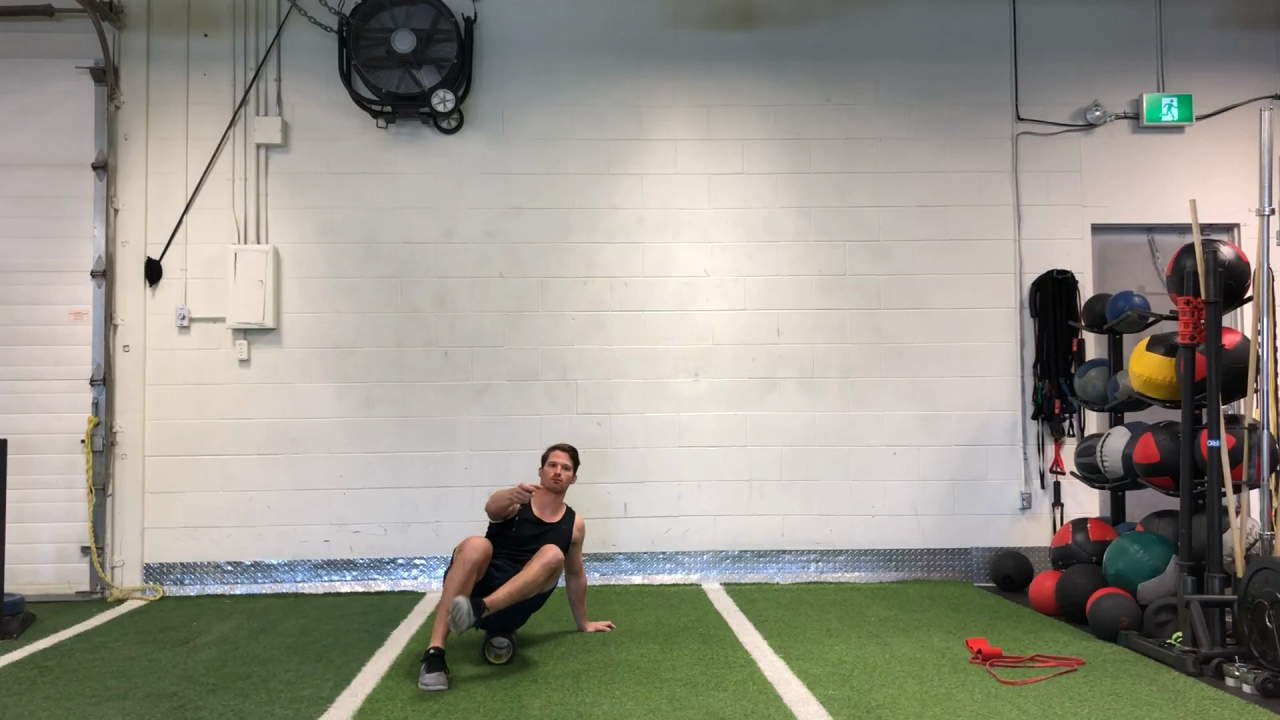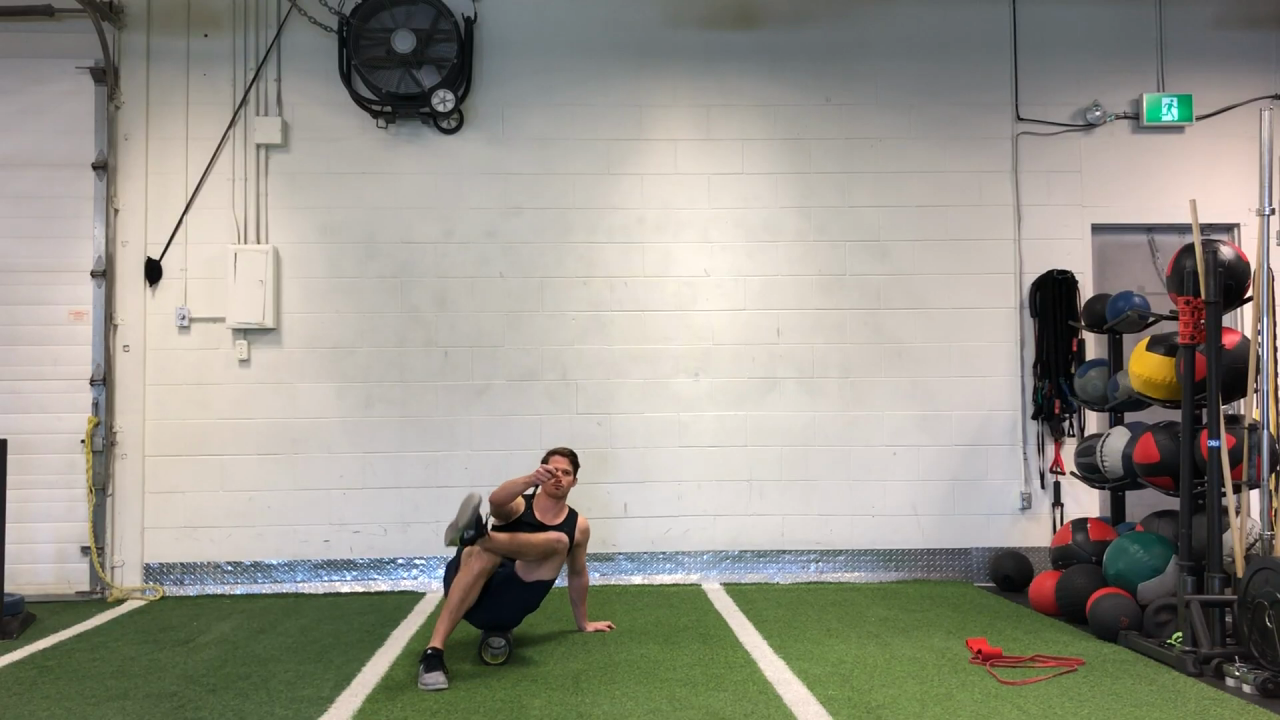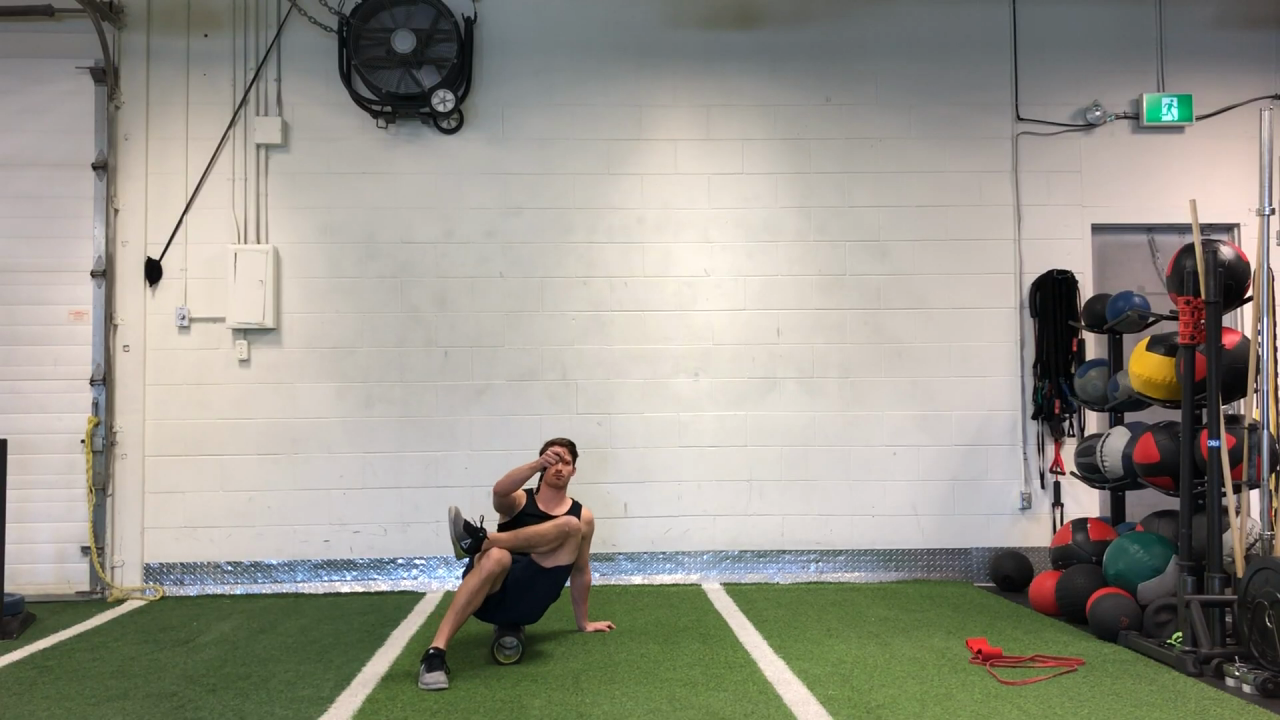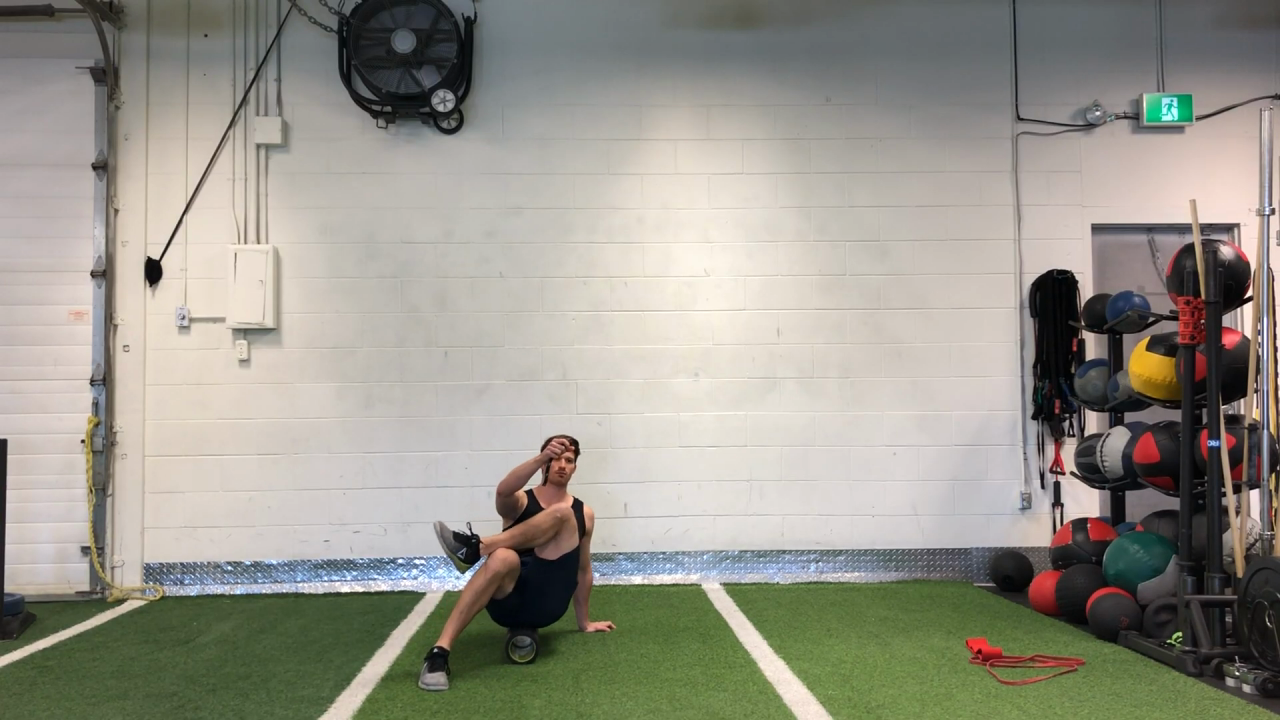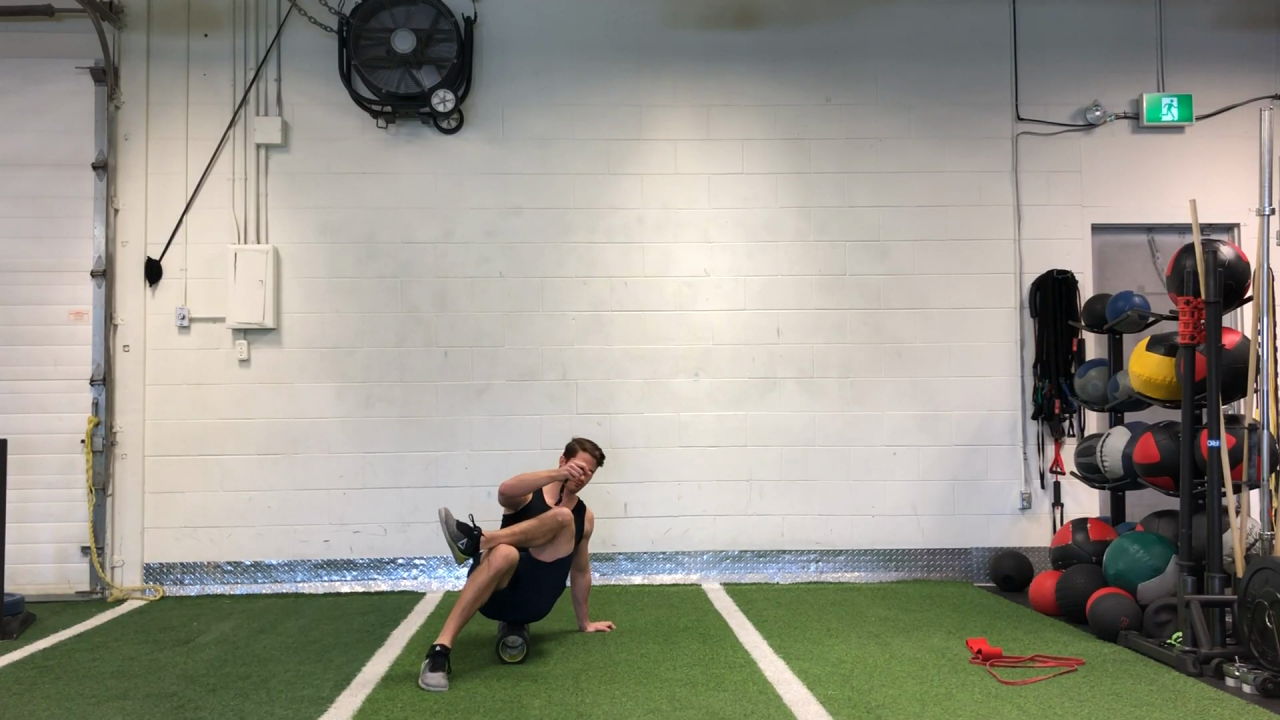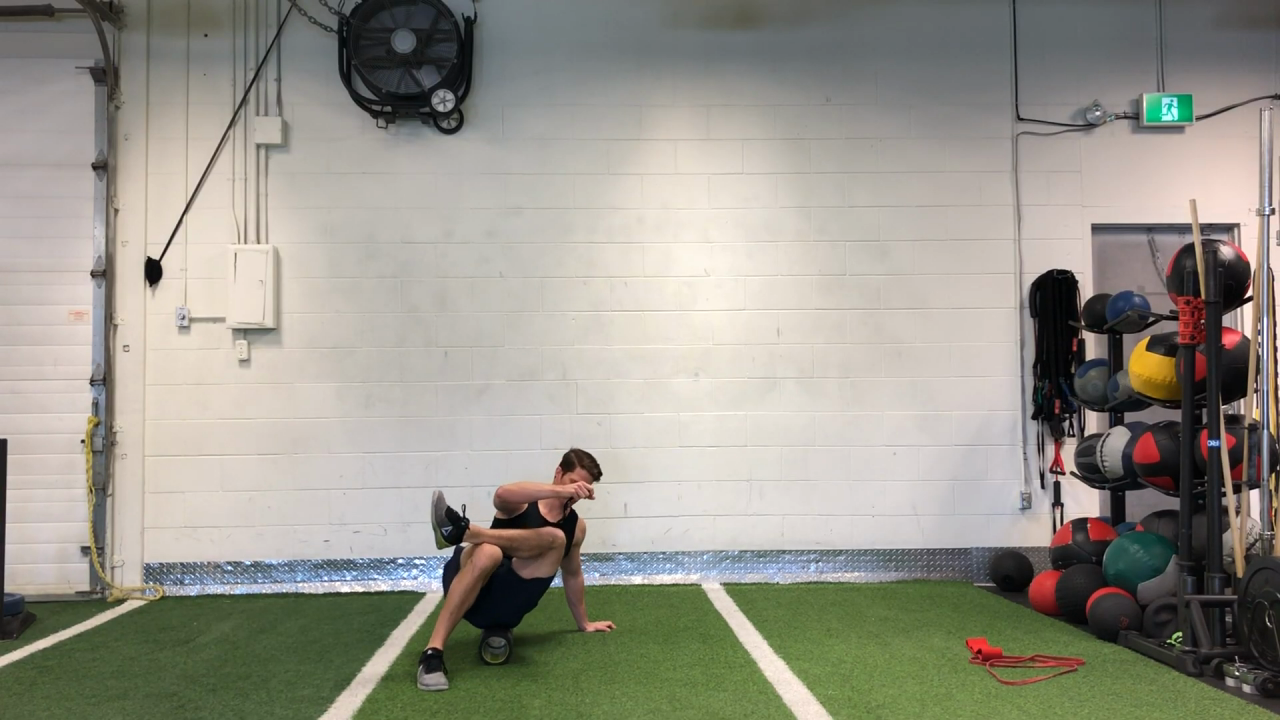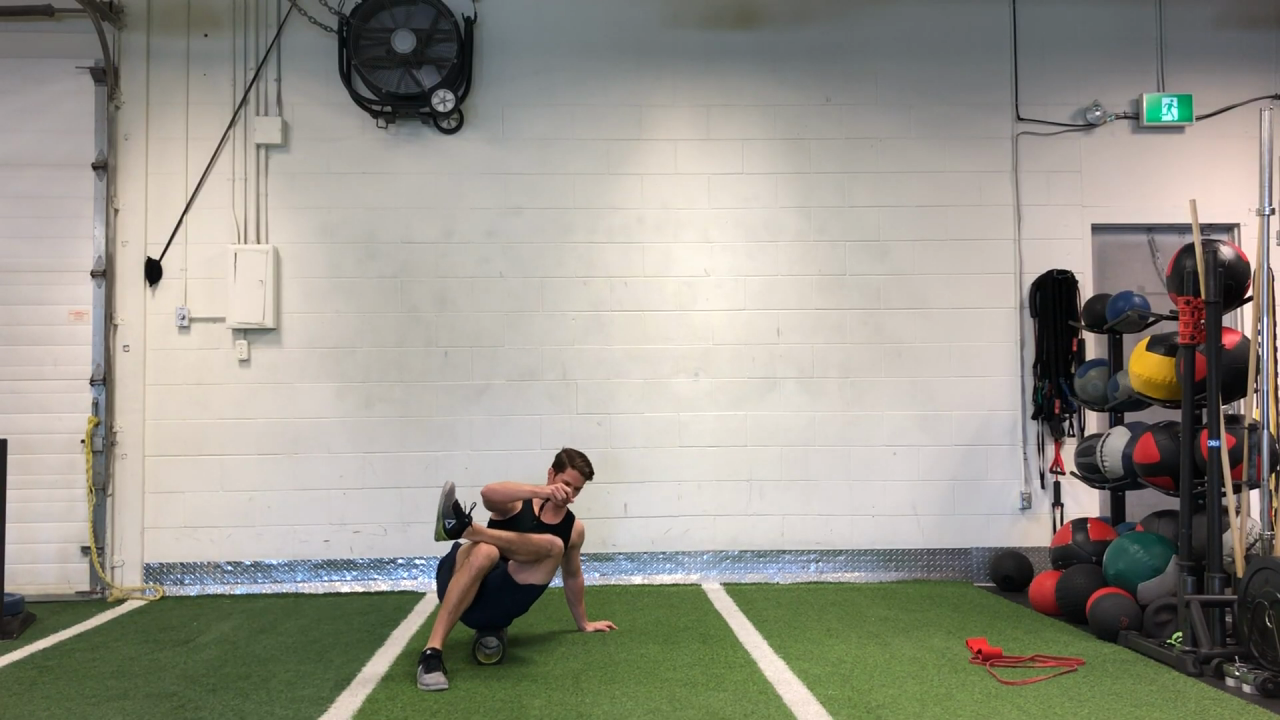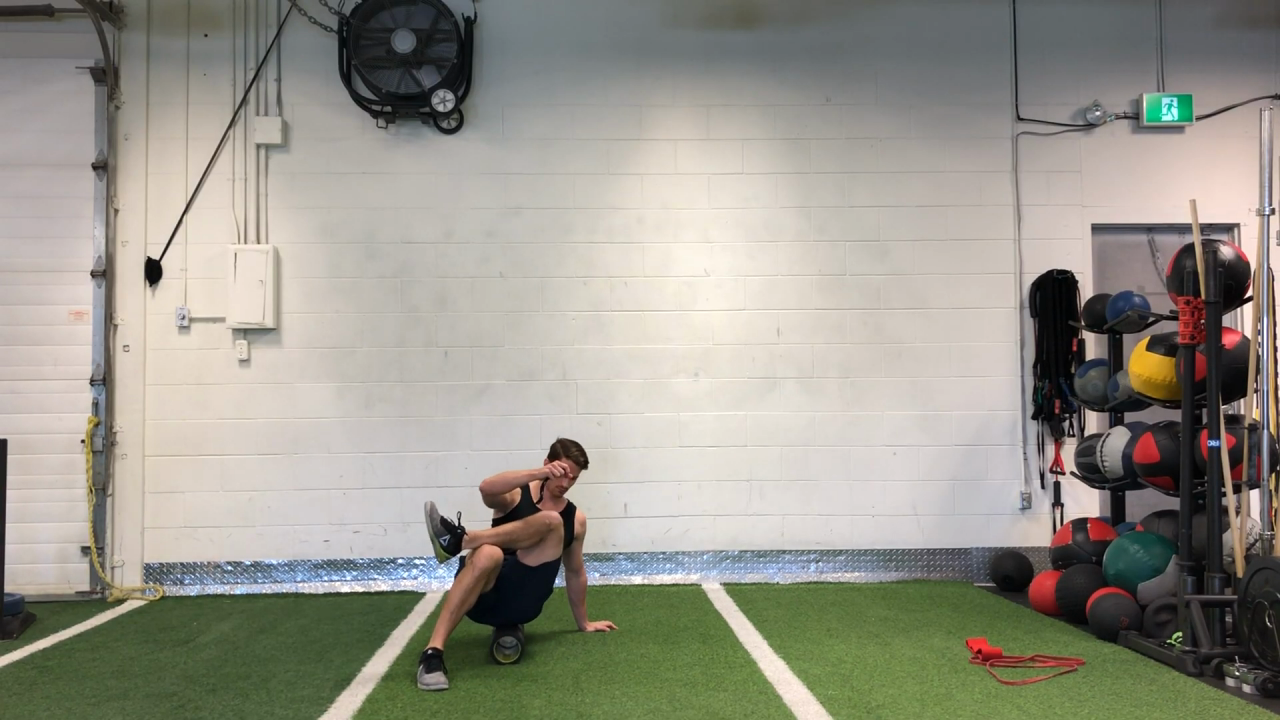
dt=0.3s
person 1, frame 1
left shoulder: (574, 525)
right shoulder: (514, 504)
left elbow: (575, 575)
right elbow: (491, 509)
left wrist: (583, 622)
right wrist: (515, 495)
left hip: (510, 607)
right hip: (480, 580)
left knee: (553, 556)
right knee: (476, 545)
left ankle: (480, 608)
right ankle: (435, 653)
person 1, frame 2
left shoulder: (578, 526)
right shoulder: (517, 506)
left elbow: (578, 575)
right elbow: (495, 500)
left wrist: (583, 622)
right wrist: (531, 480)
left hip: (505, 609)
right hip: (473, 591)
left knee: (559, 541)
right knee: (486, 551)
right ankle: (433, 652)
person 1, frame 3
left shoulder: (582, 518)
right shoulder: (518, 501)
left elbow: (581, 571)
right elbow: (499, 491)
left wrist: (583, 622)
right wrist: (538, 464)
left hip: (528, 602)
right hip: (493, 595)
left knee: (570, 525)
right knee: (496, 557)
right ankle: (435, 652)
person 1, frame 4
left shoulder: (583, 514)
right shoulder: (520, 502)
left elbow: (583, 570)
right elbow: (503, 491)
left wrist: (584, 622)
right wrist: (542, 457)
left hip: (547, 604)
right hip: (507, 598)
left knee: (562, 513)
right knee: (503, 557)
right ankle: (440, 652)
person 1, frame 5
left shoulder: (584, 517)
right shoulder: (527, 495)
left elbow: (580, 571)
right elbow: (504, 491)
left wrist: (585, 621)
right wrist: (557, 474)
left hip: (532, 605)
right hip: (496, 591)
left knee: (563, 517)
right knee: (505, 553)
right ankle: (440, 650)
person 1, frame 6
left shoulder: (576, 526)
right shoulder: (522, 502)
left elbow: (573, 575)
right elbow: (502, 494)
left wrist: (584, 622)
right wrist: (561, 491)
left hip: (505, 607)
right hip: (471, 584)
left knee: (556, 538)
right knee: (488, 552)
right ankle: (433, 653)
person 1, frame 7
left shoulder: (574, 529)
right shoulder: (516, 502)
left elbow: (572, 576)
right elbow: (488, 493)
left wrist: (583, 622)
right wrist: (541, 492)
left hip: (498, 609)
right hip: (466, 584)
left knee: (553, 545)
right knee: (485, 552)
right ankle: (432, 653)
person 1, frame 8
left shoulder: (576, 519)
right shoulder: (515, 496)
left elbow: (575, 573)
right elbow: (486, 488)
left wrist: (584, 622)
right wrist: (539, 474)
left hip: (520, 604)
right hip: (483, 593)
left knee: (552, 521)
right knee: (488, 554)
right ankle: (433, 652)
